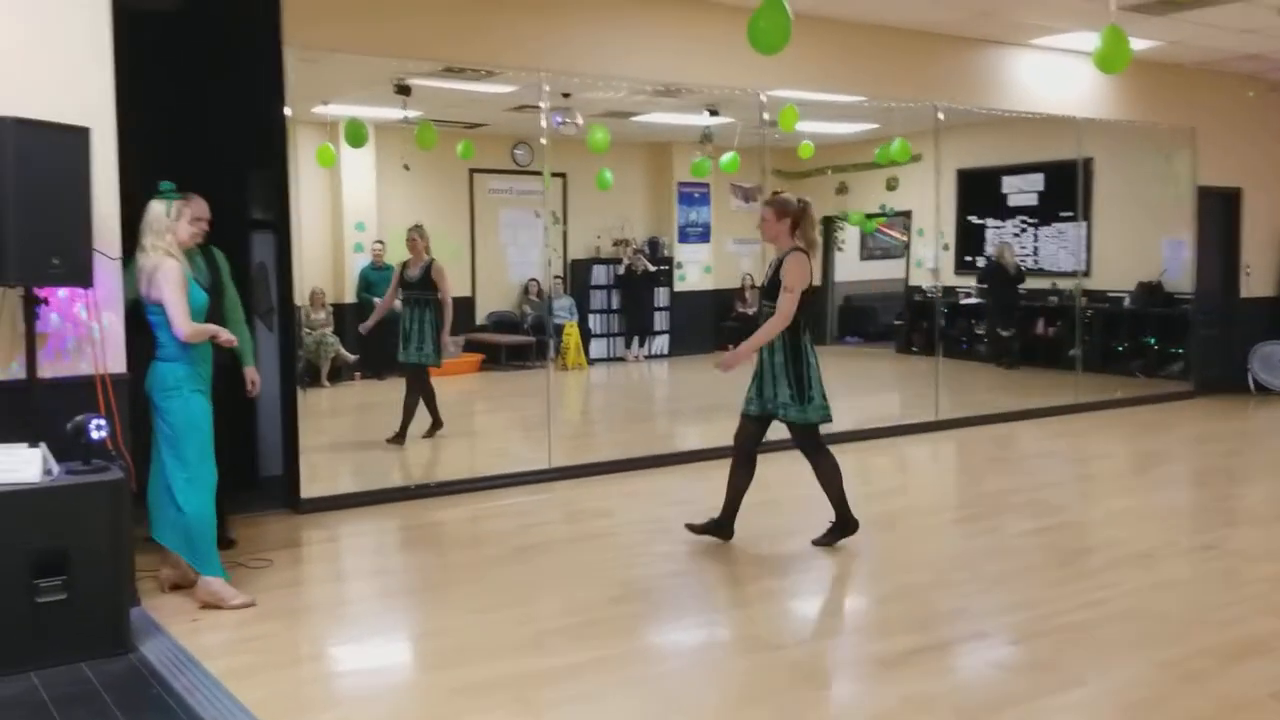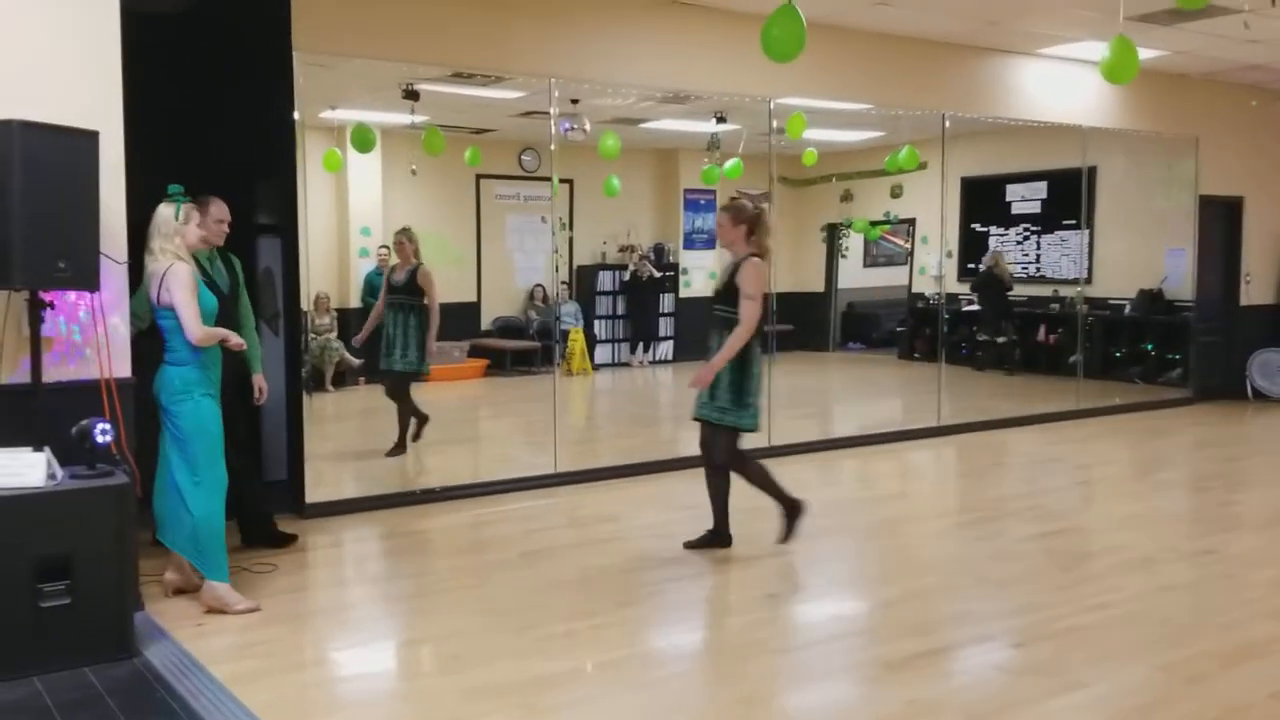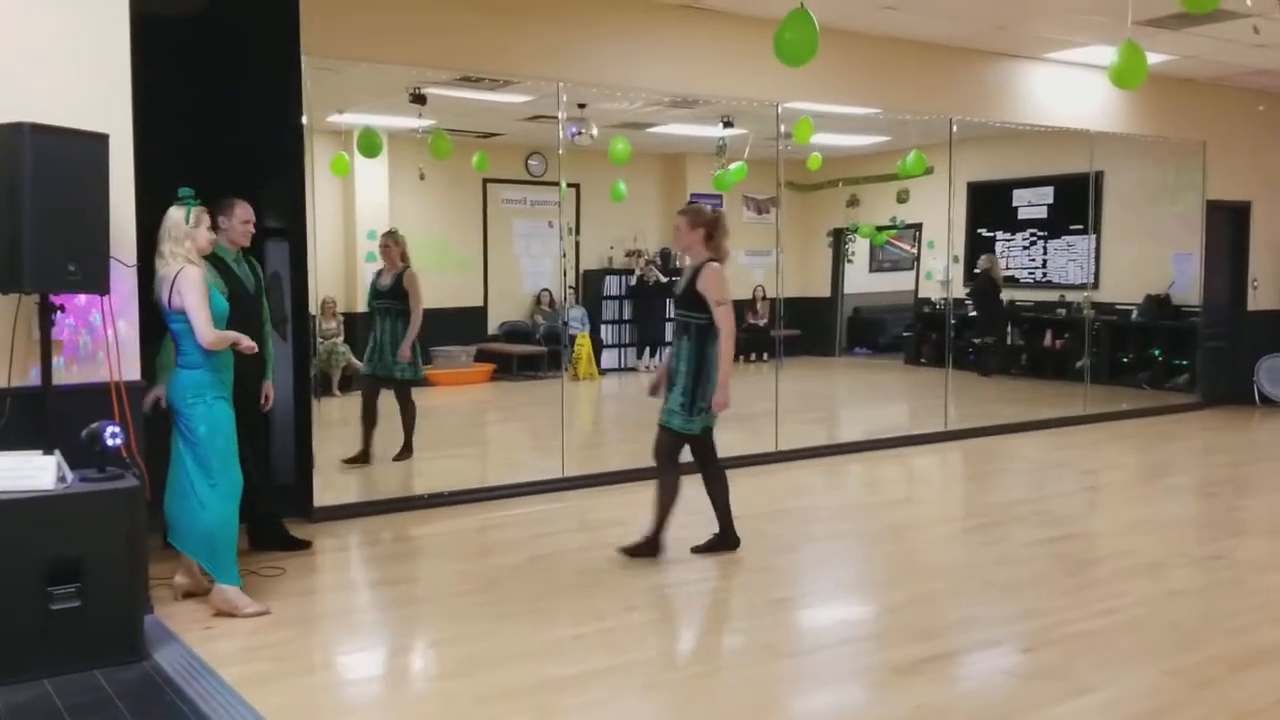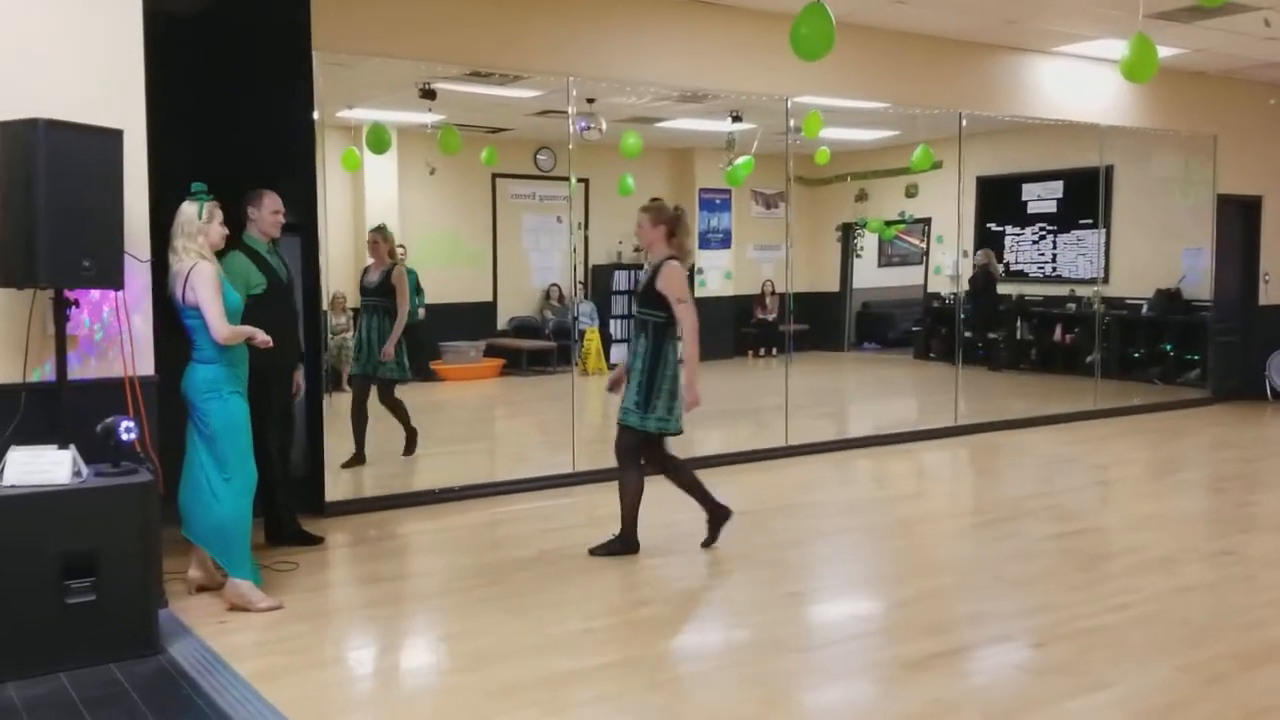
dt=0.2s
person 1, frame 1
left shoulder: (155, 266)
right shoulder: (169, 266)
right elbow: (184, 330)
left wrist: (211, 335)
right wrist: (215, 330)
left hip: (172, 378)
right hip: (181, 380)
left knee: (173, 472)
right knee: (196, 476)
left ankle: (174, 565)
right ankle: (209, 579)
person 1, frame 2
left shoulder: (162, 271)
right shoulder: (180, 270)
right elbow: (195, 334)
left wrist: (220, 338)
right wrist: (225, 333)
left hip: (177, 381)
right hip: (191, 384)
left knee: (179, 476)
right knee: (206, 479)
left ankle: (179, 569)
right ankle: (215, 583)
person 1, frame 3
left shoulder: (171, 275)
right shoulder: (190, 274)
right elbow: (207, 337)
left wrist: (232, 341)
right wrist: (236, 336)
left hip: (188, 384)
right hip: (204, 388)
left knee: (191, 479)
right knee: (220, 481)
left ankle: (187, 572)
right ankle: (225, 587)
person 1, frame 4
left shoulder: (184, 271)
right shoulder: (204, 269)
right elbow: (221, 332)
left wrist: (247, 335)
right wrist: (251, 331)
left hip: (203, 379)
right hip: (219, 383)
left knee: (205, 473)
right knee: (235, 476)
left ankle: (201, 566)
right ankle: (239, 581)
person 2, frame 1
left shoulder: (215, 260)
left elbow: (232, 312)
right elbow: (119, 301)
left wrist: (247, 361)
left hip: (215, 370)
left knee: (219, 447)
left ankle: (213, 526)
person 2, frame 2
left shoulder: (231, 264)
left elbow: (245, 318)
right elbow: (138, 314)
left wrist: (256, 368)
left hip: (232, 374)
left knee: (241, 452)
left ankle: (257, 527)
person 2, frame 3
left shoulder: (251, 267)
right shoulder: (205, 270)
left wrist: (266, 374)
right wrist: (163, 379)
left hip: (251, 377)
left knee: (254, 455)
right knee: (239, 456)
left ankle: (265, 530)
person 2, frame 4
left shoulder: (276, 257)
right shoulder: (236, 261)
left wrist: (296, 364)
left hip: (281, 370)
right hip: (256, 373)
left knee: (279, 447)
right knee: (266, 449)
left ankle: (281, 525)
right ankle: (283, 526)
person 3, frame 1
left shoulder: (795, 260)
right shoulder: (780, 259)
left elbow: (783, 317)
left wrist: (742, 351)
left hip: (790, 361)
right hip: (772, 361)
left knee: (810, 443)
right knee: (744, 442)
left ankle: (844, 519)
right ankle: (725, 521)
person 3, frame 2
left shoulder: (752, 266)
right shoulder: (734, 265)
left elbow: (747, 326)
left wrist: (712, 366)
left hip: (736, 367)
right hip: (724, 367)
left knee: (723, 451)
right knee: (710, 449)
left ankle: (788, 504)
right ankle: (719, 530)
person 3, frame 3
left shoulder: (712, 271)
right shoulder: (693, 270)
left elbow: (725, 331)
left wrist: (722, 384)
right wrist: (664, 370)
left hip: (697, 371)
right hip: (684, 367)
left knee: (665, 453)
right knee: (704, 455)
left ankle: (655, 539)
right ankle: (726, 532)
person 3, frame 4
left shoulder: (671, 269)
right shoulder: (655, 267)
left elbow: (689, 328)
left wrist: (690, 382)
right wrist: (624, 368)
left hip: (655, 369)
right hip: (643, 367)
left knee: (628, 451)
right knee: (656, 455)
left ankle: (627, 537)
right ankle: (714, 509)
person 4, frame 1
left shoulder: (434, 267)
right shoulder: (402, 268)
left elbow: (447, 301)
right elbow: (388, 298)
left wrist: (446, 332)
right wrist: (370, 322)
left hip: (427, 325)
right hip: (407, 325)
left knee: (413, 379)
right knee: (421, 379)
left ankle: (403, 432)
right ankle: (436, 420)
person 4, frame 2
left shoulder: (422, 272)
right shoulder: (390, 272)
left elbow: (434, 307)
right elbow: (381, 305)
left wrist: (431, 339)
right wrist: (364, 332)
left hip: (412, 332)
right hip: (391, 331)
left knee: (400, 387)
right knee: (392, 388)
left ankle: (401, 441)
right ankle: (420, 417)
person 4, frame 3
left shoulder: (408, 275)
right shoulder: (378, 275)
left elbow: (416, 313)
left wrist: (406, 344)
right wrist: (373, 340)
left hip: (399, 338)
right hip: (378, 339)
left knee: (403, 395)
right knee: (367, 394)
left ankle: (408, 445)
right ankle: (366, 450)
person 4, frame 4
left shoulder: (397, 272)
right shoulder: (365, 271)
left elbow: (403, 311)
left wrist: (391, 342)
left hip: (387, 337)
right hip: (364, 336)
left knee: (386, 396)
right knee: (358, 396)
left ankle: (410, 432)
right ankle: (359, 452)
